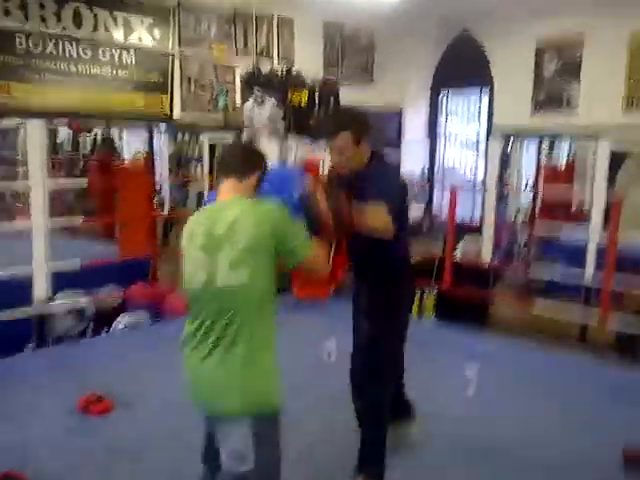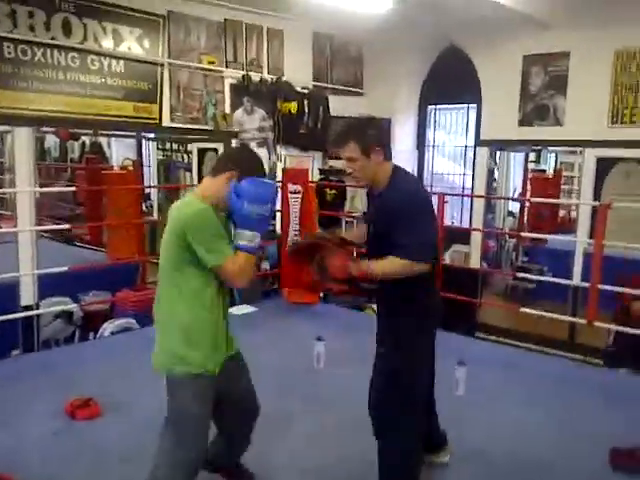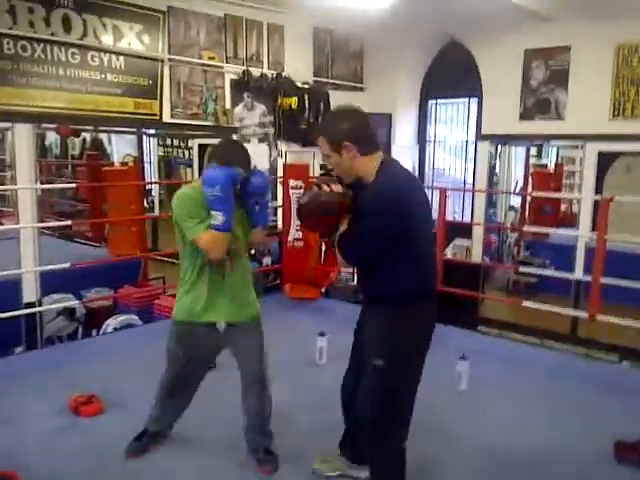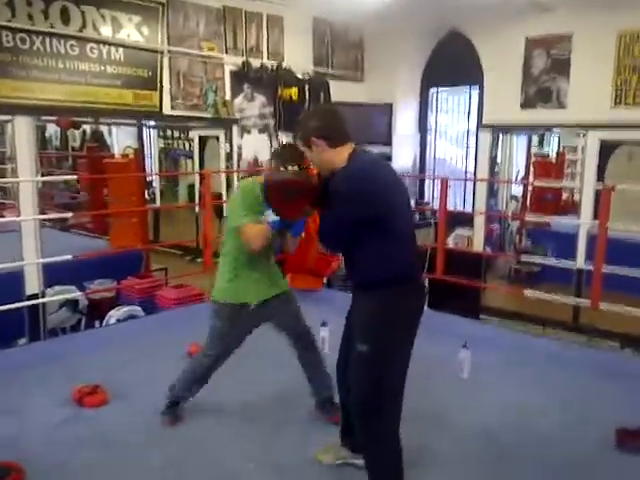
dt=0.5s
person 1, frame 1
left shoulder: (384, 177)
right shoulder: (346, 176)
left elbow: (385, 226)
left wrist: (344, 214)
left hip: (389, 285)
right hip: (366, 278)
left knee: (374, 368)
right knee: (369, 356)
right ankle: (399, 413)
person 1, frame 2
left shoulder: (407, 195)
right shoulder: (381, 190)
left elbow: (418, 260)
left wrist: (356, 268)
left hip: (412, 308)
right hip: (397, 303)
left knee: (389, 400)
right knee: (414, 381)
right ankle: (433, 444)
person 1, frame 3
left shoulder: (388, 194)
right shoulder: (375, 176)
left elbow: (351, 253)
right elbow: (349, 206)
left wrist: (342, 221)
left hip: (404, 313)
right hip: (380, 304)
left knee: (381, 407)
right knee: (355, 387)
person 1, frame 4
left shoulder: (356, 178)
right shoulder: (359, 168)
left elbow: (330, 239)
right elbow: (329, 200)
left wrist: (321, 206)
left hip: (391, 297)
right hip: (375, 290)
left knee: (374, 393)
right knee: (351, 370)
right ankle: (356, 445)
person 2, frame 1
left shoulder: (194, 224)
right shoulder: (268, 216)
right elbow: (319, 264)
right wrist: (293, 219)
left hip: (204, 373)
right hip: (243, 381)
person 2, frame 2
left shoulder: (212, 212)
right shoulder: (195, 214)
left elbow: (235, 267)
right elbow: (236, 276)
left wrist: (255, 222)
right wrist: (252, 225)
left hip: (216, 340)
right hip: (189, 351)
left knee: (244, 409)
right knee: (184, 444)
person 2, frame 3
left shoulder: (237, 191)
right shoulder: (186, 198)
left elbow: (258, 240)
right elbow: (214, 250)
left wrist: (256, 200)
right wrist: (223, 202)
left hip: (241, 309)
right hip: (196, 311)
left knee: (255, 381)
right knee: (178, 379)
left ankle: (261, 444)
right ankle: (155, 429)
person 2, frame 4
right shoulder: (244, 193)
right elbow: (255, 241)
left hip: (272, 287)
right hip: (235, 293)
left knee: (304, 340)
right knee: (215, 351)
left ankle: (325, 397)
right ankle: (177, 395)
